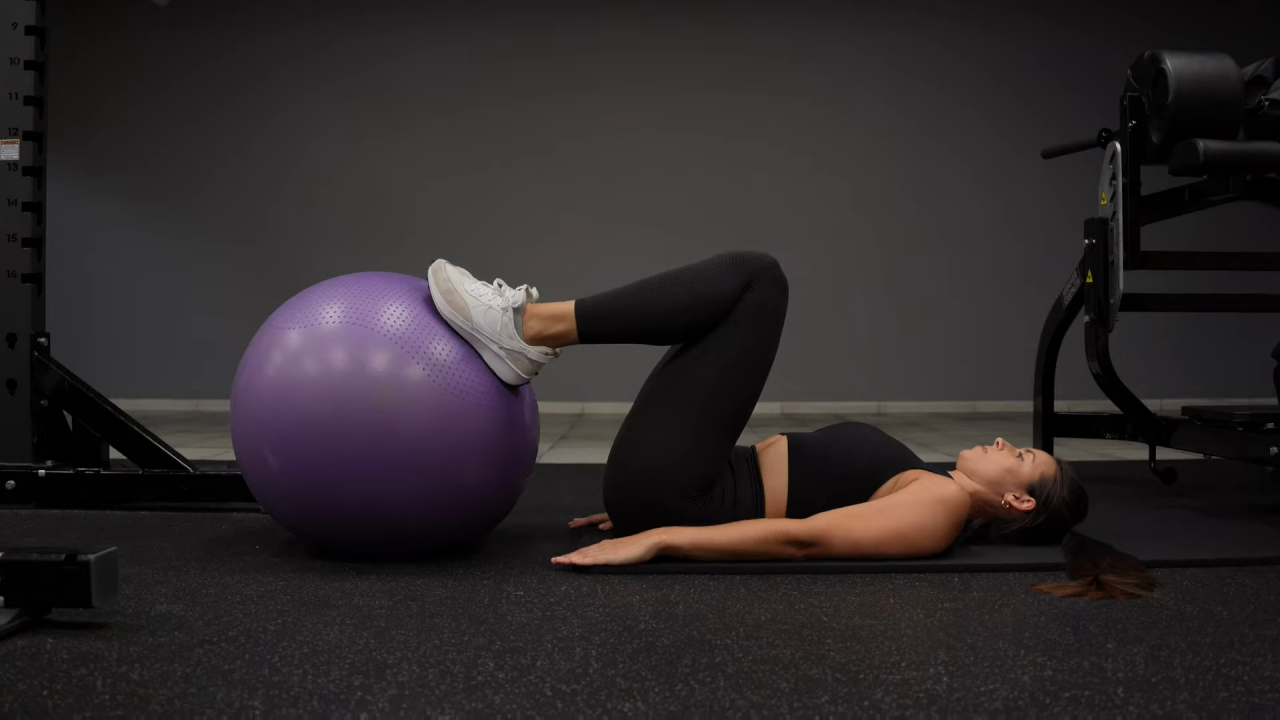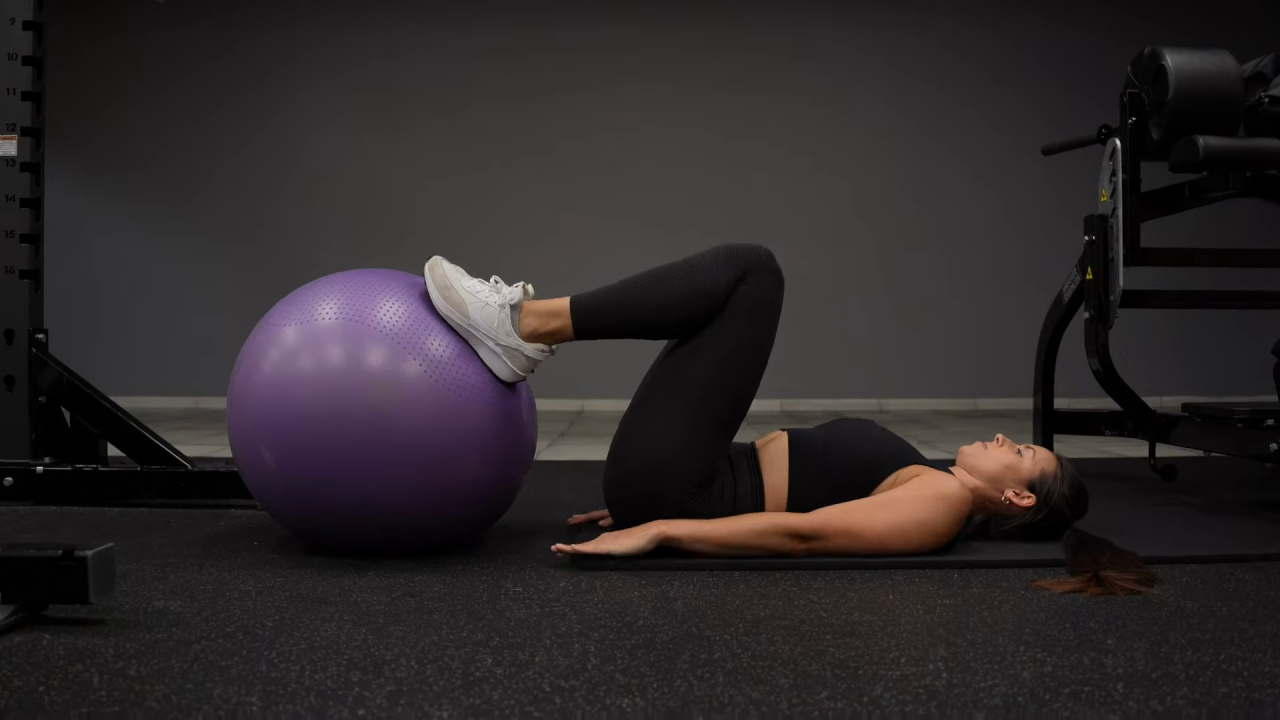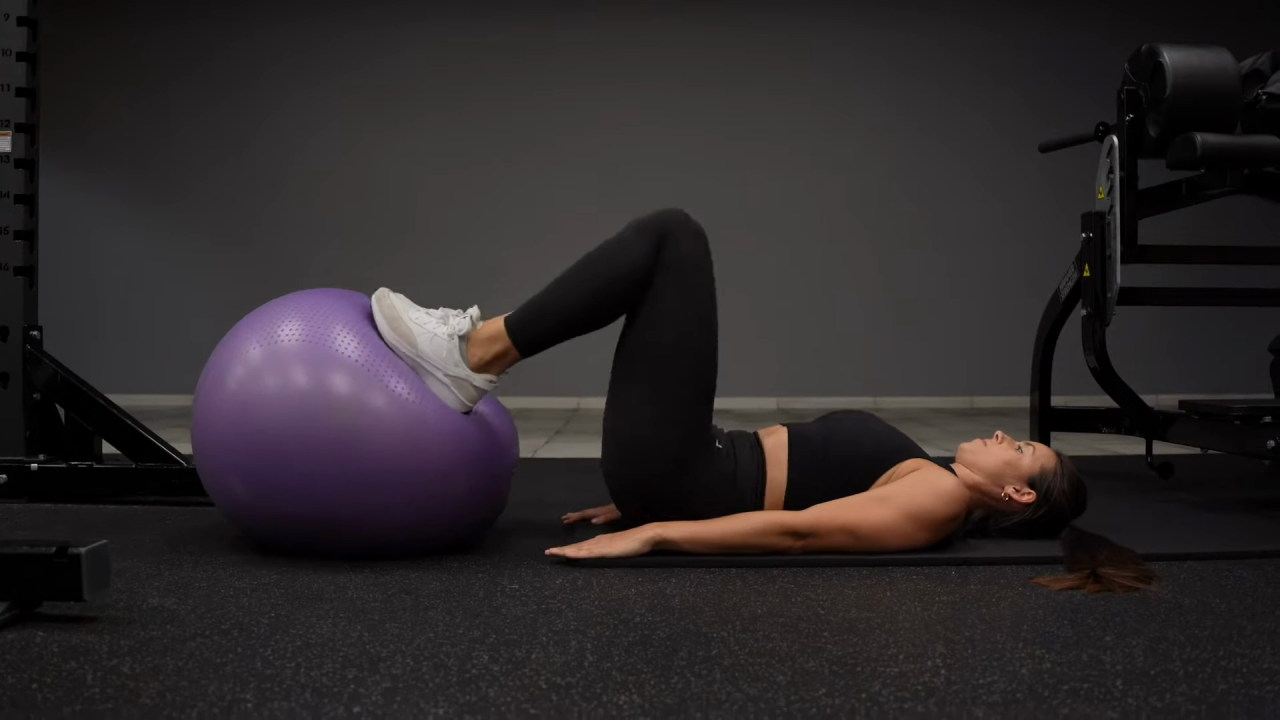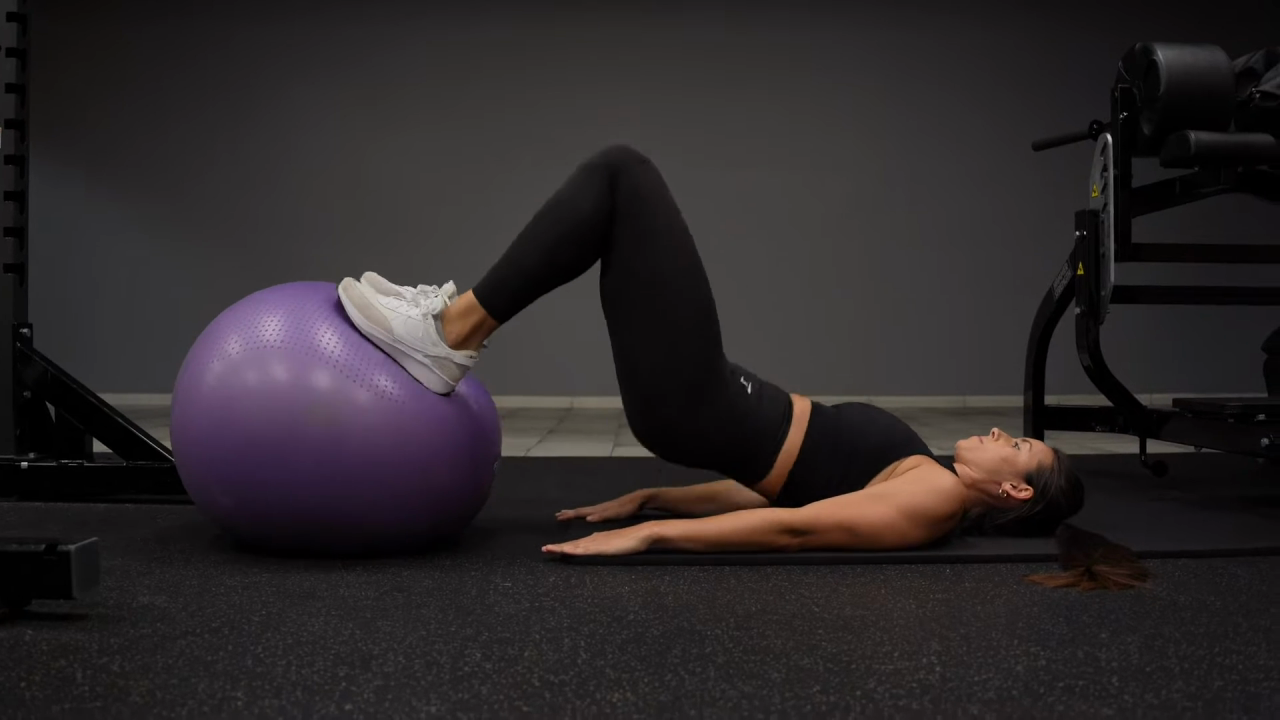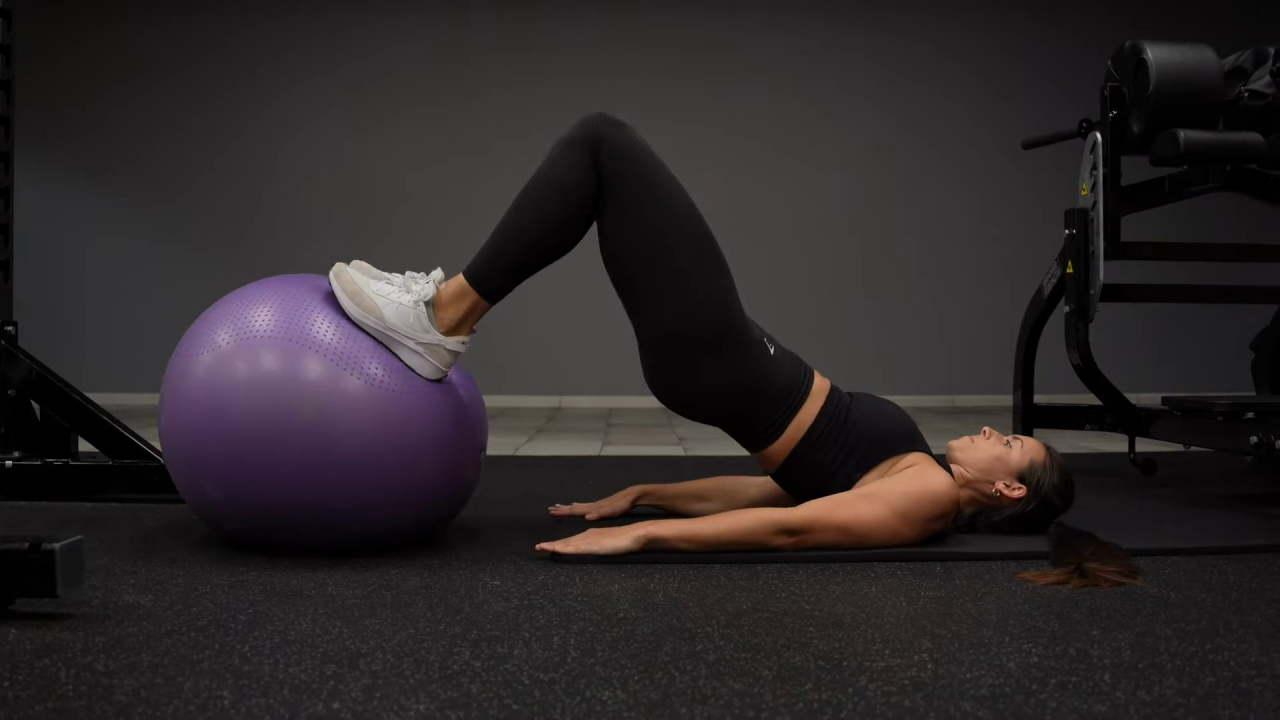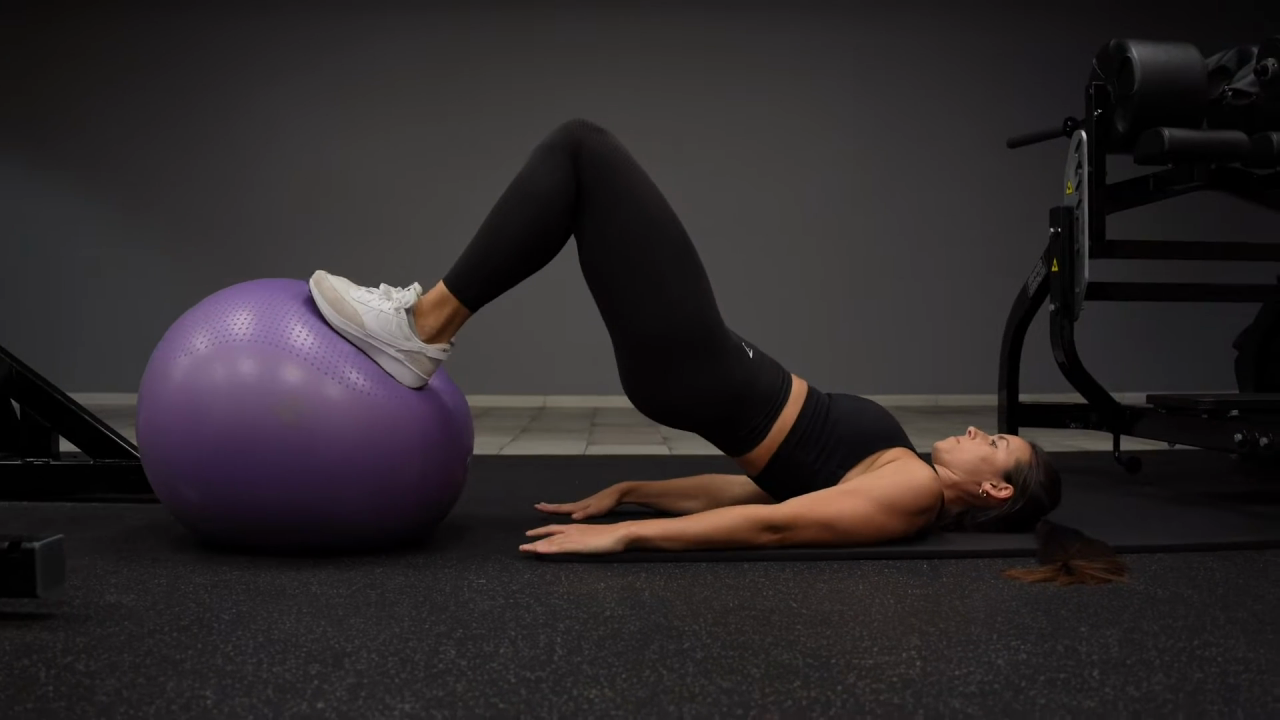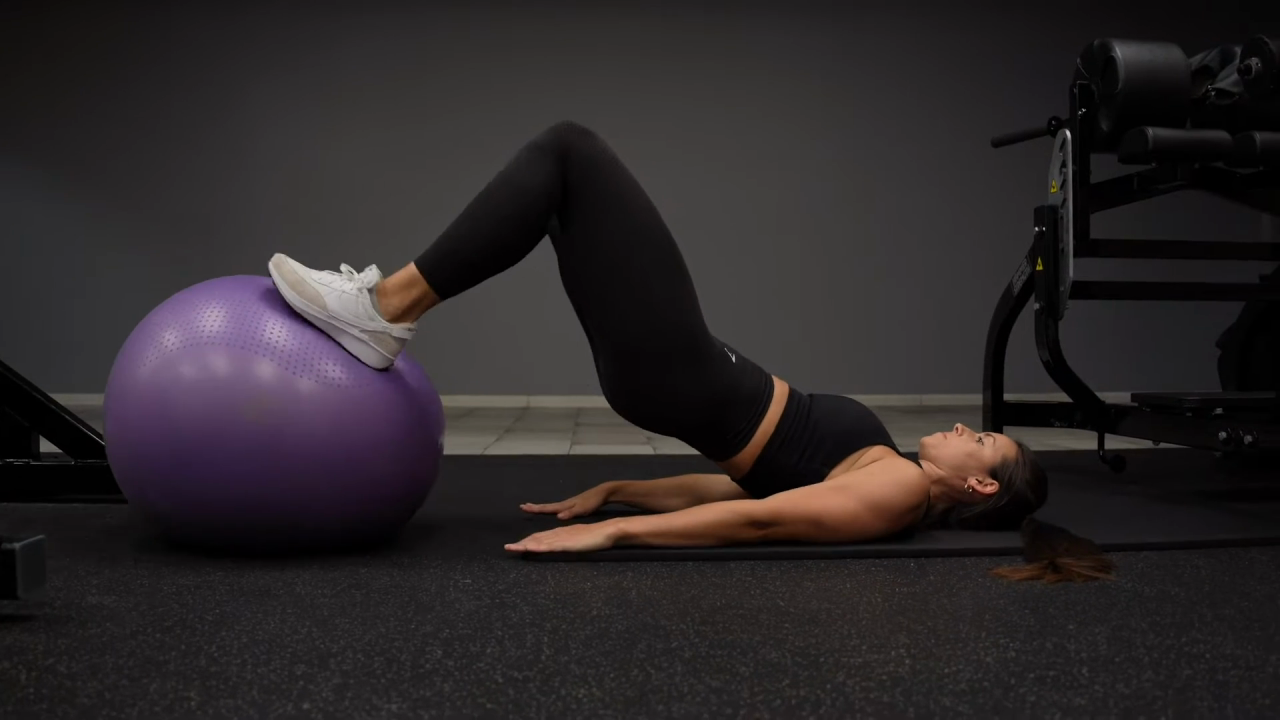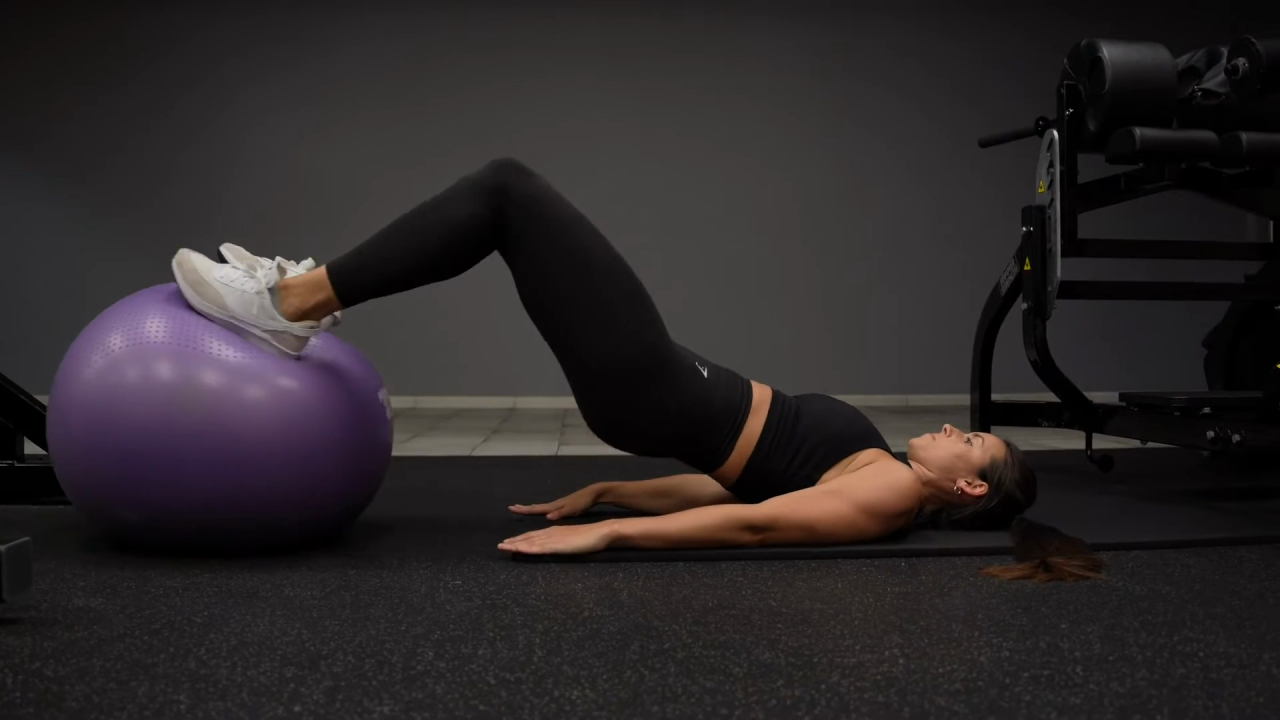
dt=0.3s
person 1, frame 1
left shoulder: (942, 510)
right shoulder: (925, 489)
left elbow: (805, 539)
left wrist: (660, 538)
right wrist: (646, 508)
left hip: (668, 493)
right hip: (671, 486)
left knee: (759, 279)
left ankle: (529, 328)
right ankle: (528, 333)
person 1, frame 2
left shoulder: (941, 505)
right shoulder: (927, 484)
left elbow: (805, 531)
left wrist: (660, 528)
right wrist: (644, 501)
left hip: (671, 487)
right hip: (678, 480)
left knee: (753, 271)
left ankle: (527, 327)
right ankle: (525, 328)
person 1, frame 3
left shoulder: (939, 500)
right shoulder: (927, 483)
left elbow: (799, 530)
left wrist: (654, 530)
right wrist: (646, 500)
left hip: (674, 473)
right hip: (686, 469)
left knee: (674, 236)
right knee: (670, 248)
left ankle: (476, 355)
right ankle: (473, 353)
person 1, frame 4
left shoulder: (937, 500)
right shoulder: (925, 482)
left elbow: (793, 527)
left wrist: (648, 535)
right wrist: (645, 495)
left hip: (696, 406)
right hip: (712, 404)
left knee: (622, 171)
right knee: (623, 188)
left ankle: (452, 333)
right ankle: (451, 327)
person 1, frame 5
left shoulder: (930, 498)
right shoulder: (923, 482)
left elbow: (789, 527)
left wrist: (644, 534)
left hip: (708, 359)
right hip: (717, 362)
left knee: (599, 140)
right knee: (603, 160)
left ankle: (443, 319)
right ankle: (446, 309)
person 1, frame 6
left shoulder: (914, 494)
right shoulder: (906, 480)
left elbow: (772, 524)
left wrist: (624, 536)
left hip: (688, 366)
right hip: (697, 371)
left knee: (580, 147)
right knee: (581, 166)
left ankle: (425, 325)
right ankle: (425, 316)
person 1, frame 7
left shoulder: (897, 493)
right shoulder: (891, 478)
left elbow: (762, 520)
left wrist: (614, 533)
left hip: (671, 371)
right hip: (680, 376)
left knee: (568, 147)
right knee: (568, 182)
left ankle: (383, 308)
right ankle: (387, 302)
person 1, frame 8
left shoulder: (891, 493)
right shoulder: (880, 477)
left elbow: (751, 523)
left wrist: (605, 534)
right wrist: (597, 493)
left hip: (647, 390)
right hip: (660, 392)
left knee: (507, 185)
right knee: (507, 206)
left ankle: (289, 306)
right ankle: (304, 298)
